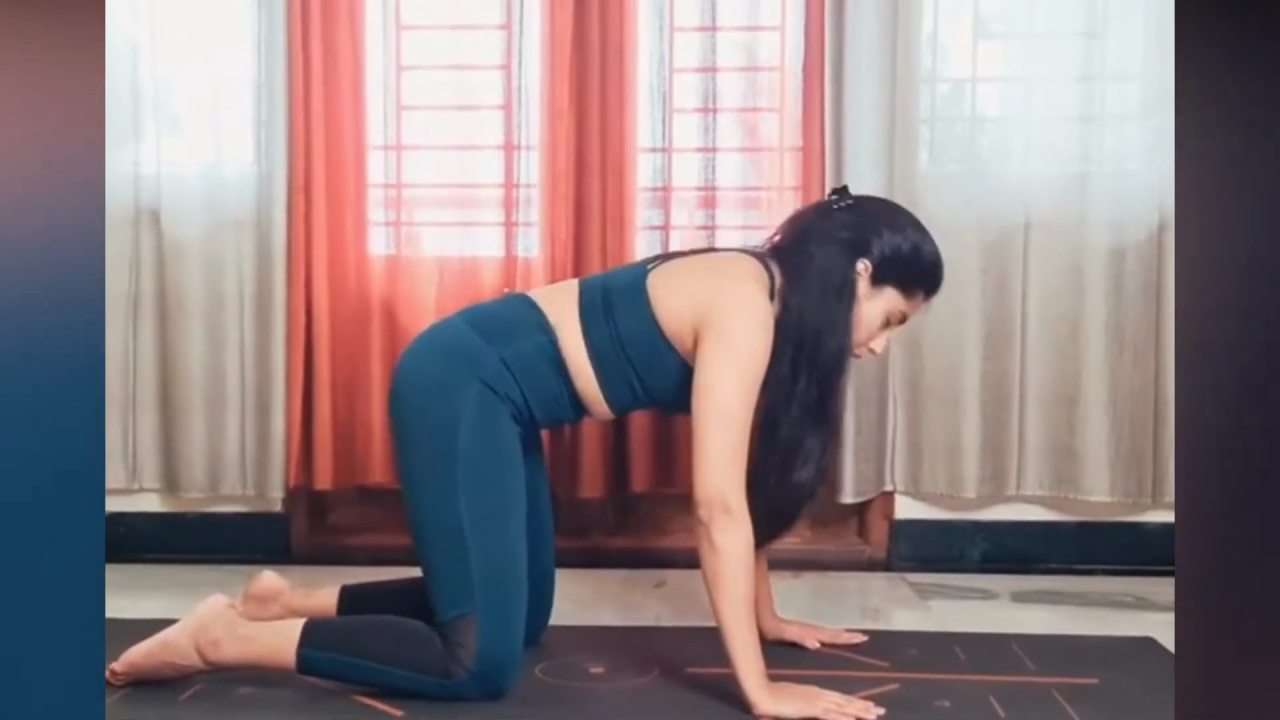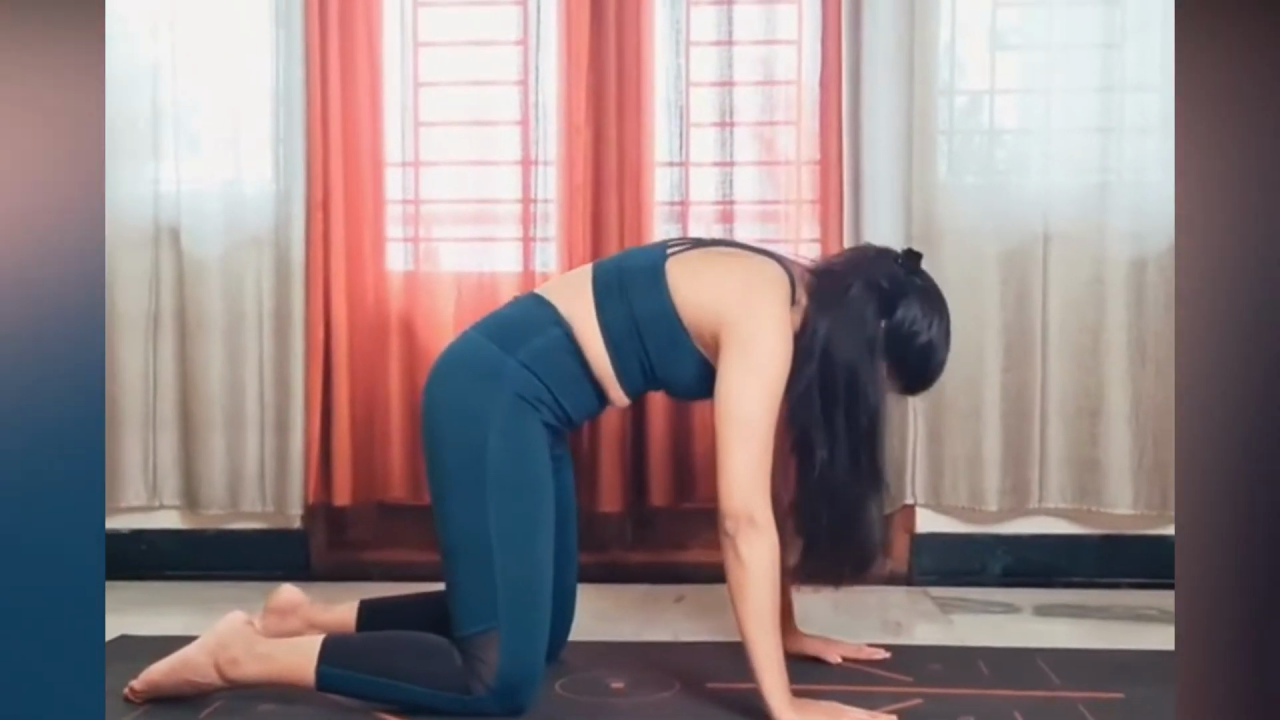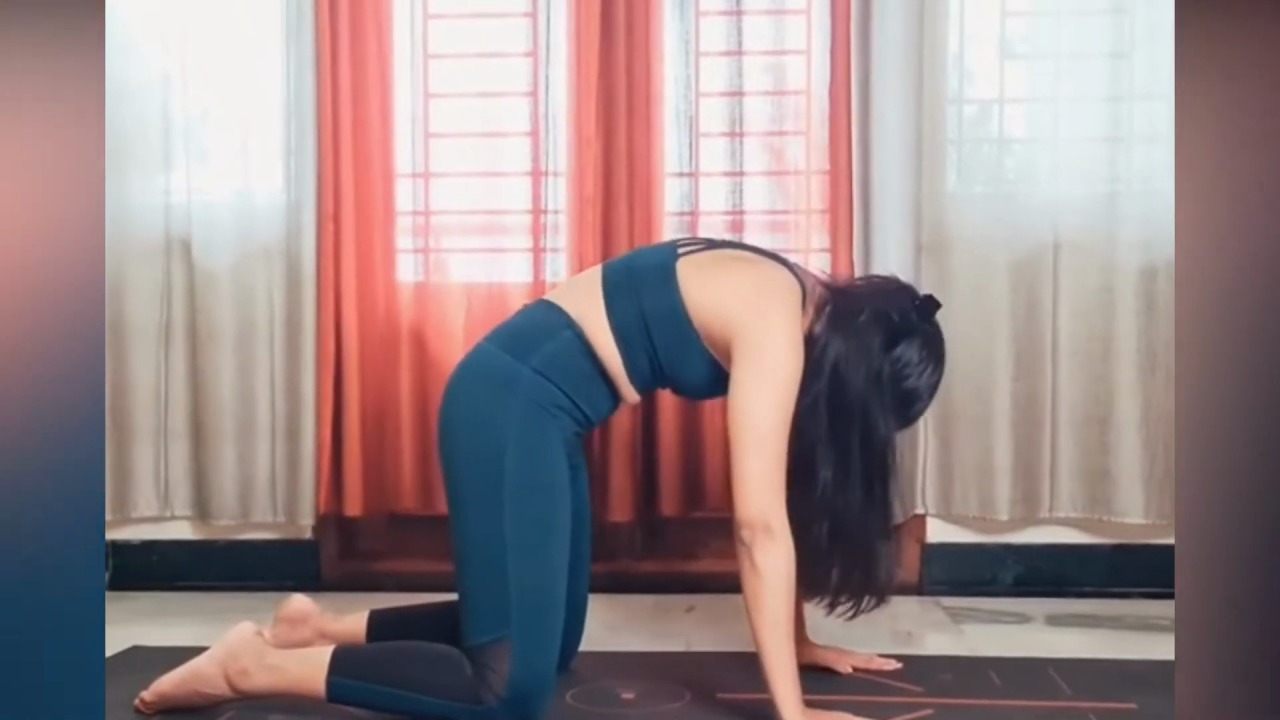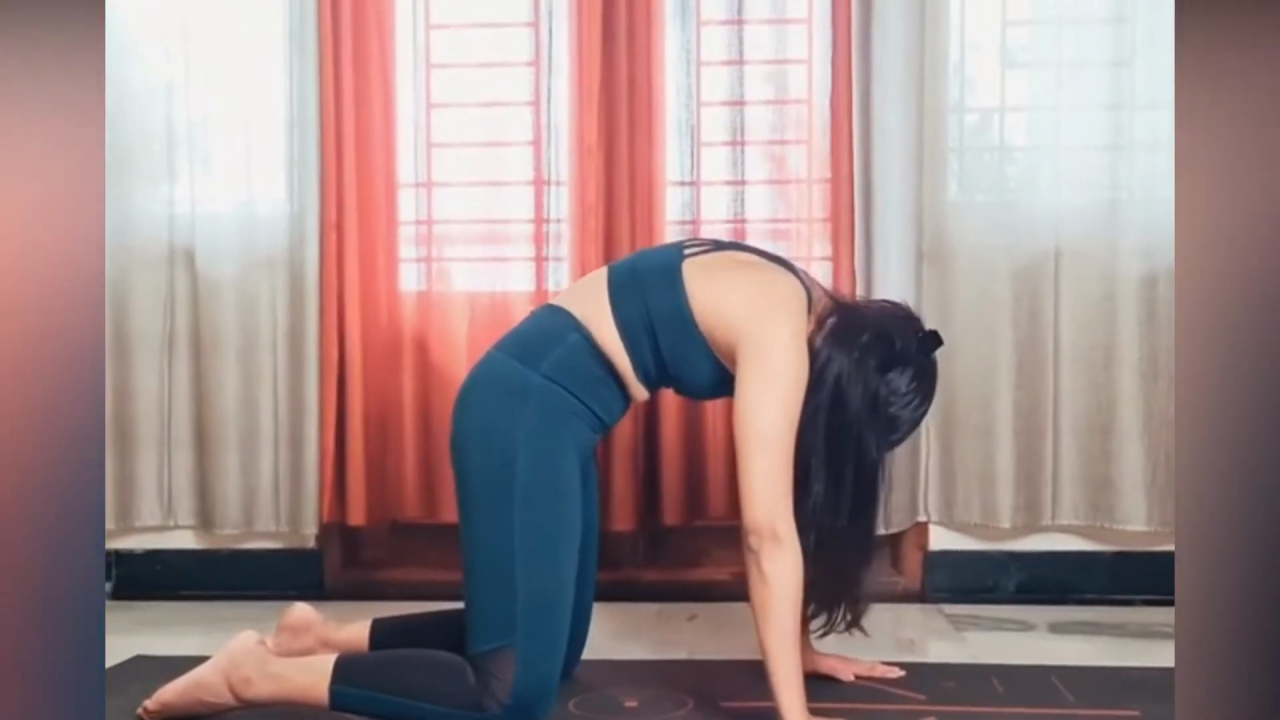
dt=0.3s
person 1, frame 1
left shoulder: (760, 297)
right shoulder: (745, 307)
left elbow: (741, 481)
right elbow: (718, 506)
left wrist: (763, 615)
left hip: (489, 390)
right hip: (459, 385)
left knee: (520, 614)
left ankle: (291, 600)
right ankle: (229, 637)
person 1, frame 2
left shoulder: (785, 300)
right shoulder: (766, 314)
left elbow: (763, 488)
right elbow: (744, 516)
left wrist: (788, 631)
left hip: (521, 402)
right hip: (490, 398)
left knee: (540, 631)
left ankle: (312, 615)
right ankle: (249, 652)
person 1, frame 3
left shoulder: (803, 308)
right shoulder: (775, 324)
left elbow: (784, 494)
right elbow: (760, 526)
left wrist: (795, 641)
left hip: (538, 406)
right hip: (510, 405)
left knee: (549, 639)
left ankle: (322, 626)
person 1, frame 4
left shoulder: (807, 314)
right shoulder: (780, 332)
left elbow: (787, 495)
right elbow: (769, 531)
left wrist: (799, 647)
left hip: (548, 411)
right hip: (523, 412)
left knee: (551, 646)
left ankle: (326, 634)
